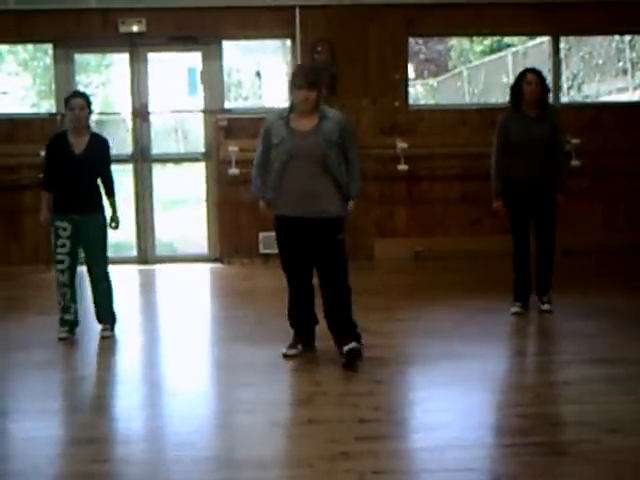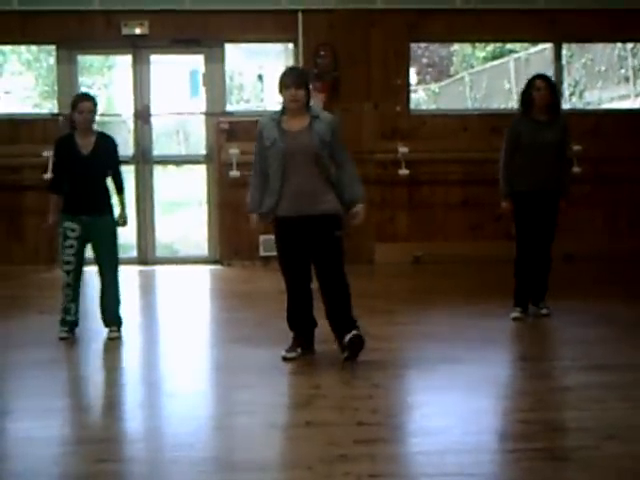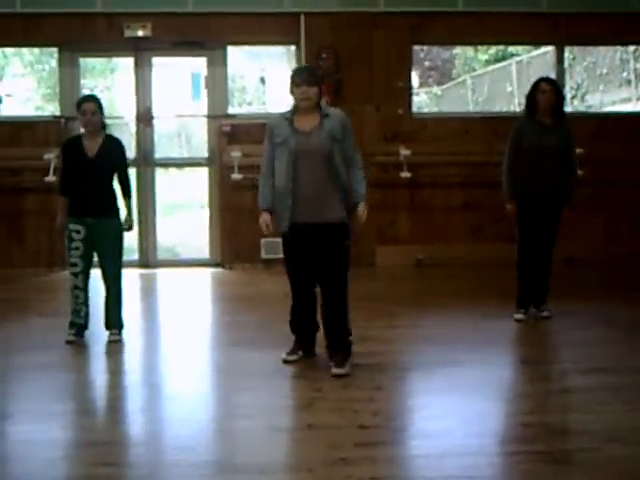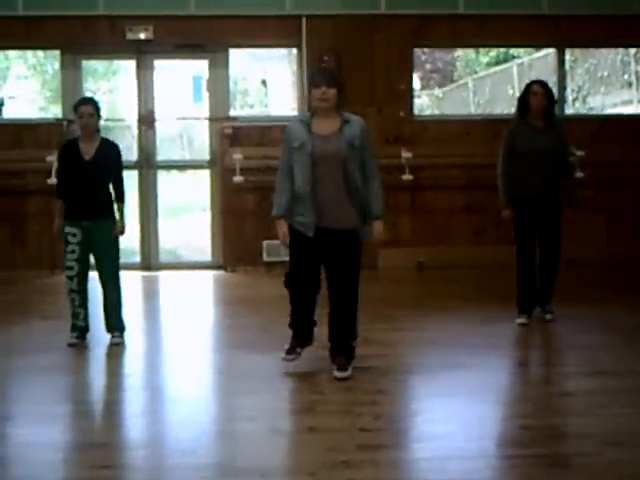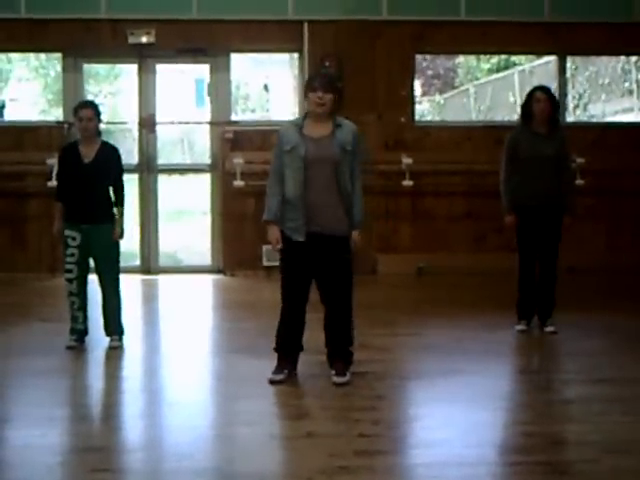
dt=0.4s
person 1, frame 1
left shoulder: (336, 122)
right shoulder: (274, 124)
left elbow: (351, 159)
right elbow: (261, 161)
left wrist: (352, 194)
right wrist: (260, 195)
left hip: (327, 213)
right hip: (288, 213)
left knee: (334, 277)
right knee: (297, 278)
left ankle: (347, 338)
right ankle: (302, 334)
person 1, frame 2
left shoulder: (326, 122)
right shoulder: (267, 127)
left elbow: (343, 163)
right elbow: (260, 171)
left wrist: (356, 199)
right wrist: (255, 208)
left hip: (324, 210)
right hip: (286, 215)
left knee: (332, 273)
right knee: (295, 279)
left ankle: (347, 331)
right ankle: (302, 337)
person 1, frame 3
left shoulder: (337, 120)
right shoulder: (277, 126)
left elbow: (353, 164)
right elbow: (268, 170)
left wrist: (360, 199)
right wrist: (265, 208)
left hip: (332, 218)
right hip: (294, 219)
left knee: (334, 285)
right knee: (300, 284)
left ankle: (339, 349)
right ankle: (303, 340)
person 1, frame 4
left shoulder: (356, 127)
right shoulder: (295, 130)
left elbow: (370, 174)
right elbow: (285, 175)
left wrist: (375, 215)
right wrist: (280, 215)
left hip: (345, 224)
right hip: (305, 222)
left knee: (344, 291)
right knee: (300, 285)
left ankle: (342, 353)
right ankle: (300, 334)
person 1, frame 5
left shoulder: (349, 133)
right shoulder: (288, 133)
left elbow: (355, 181)
right elbow: (276, 180)
left wrist: (357, 224)
right wrist: (272, 220)
left hip: (336, 230)
right hip: (296, 229)
left knee: (338, 298)
right knee: (293, 298)
left ankle: (340, 360)
right ankle: (286, 359)
person 2, frame 1
left shoulder: (100, 143)
right shoulder: (56, 142)
left elbow: (106, 177)
right elbow: (48, 179)
left wrist: (114, 210)
right wrist: (45, 209)
left hip: (93, 213)
right hip: (63, 214)
left knee: (98, 268)
right knee: (64, 270)
left ankle: (107, 320)
right ankle: (67, 322)
person 2, frame 2
left shoulder: (107, 142)
right shoulder: (63, 144)
left elbow: (116, 176)
right elbow: (57, 181)
left wrist: (123, 208)
right wrist: (53, 212)
left hip: (102, 213)
right hip: (72, 215)
left knee: (108, 269)
right knee: (70, 270)
left ankle: (113, 322)
right ankle: (68, 322)
person 2, frame 3
left shoulder: (114, 145)
right shoulder: (70, 146)
left elbow: (124, 180)
right elbow: (65, 183)
left wrist: (129, 213)
right wrist: (61, 213)
left hip: (107, 216)
right hip: (77, 218)
left knee: (111, 273)
right knee: (77, 273)
left ankle: (114, 326)
right ankle: (77, 325)
person 2, frame 4
left shoulder: (110, 148)
right shoulder: (67, 149)
left elbow: (118, 185)
right elbow: (62, 186)
left wrist: (121, 218)
right wrist: (59, 217)
left hip: (103, 220)
right hip: (74, 221)
left knee: (109, 276)
right knee: (74, 276)
left ankle: (116, 328)
right ankle: (78, 328)
person 2, frame 5
left shoulder: (110, 152)
right shoulder: (67, 152)
left elbow: (118, 189)
right elbow: (61, 189)
left wrist: (119, 222)
right wrist: (58, 220)
left hip: (103, 224)
right hip: (74, 224)
left knee: (109, 279)
right knee: (74, 280)
left ankle: (115, 332)
right ankle: (78, 331)
person 3, frame 1
left shoulder: (550, 117)
right shoulder: (508, 119)
left elbow: (559, 154)
right elbow: (498, 157)
left wrist: (560, 187)
right wrist: (498, 193)
left hip: (545, 189)
right hip: (516, 190)
left knee: (546, 241)
right knee: (520, 244)
left ankle: (543, 292)
right ankle: (520, 297)
person 3, frame 2
left shoulder: (559, 124)
right shoulder: (519, 123)
left elbow: (565, 160)
right elbow: (506, 160)
left wrist: (563, 193)
right wrist: (506, 194)
left hip: (549, 194)
right hip: (523, 194)
left knee: (544, 247)
right knee: (524, 247)
left ankle: (539, 297)
right ankle: (520, 302)
person 3, frame 3
left shoulder: (563, 128)
right shoulder: (523, 126)
left elbow: (570, 164)
right elbow: (510, 163)
left wrist: (568, 196)
right wrist: (510, 197)
left hip: (552, 197)
right hip: (527, 196)
left knee: (545, 249)
right knee: (527, 249)
left ankle: (540, 300)
right ankle: (523, 303)
person 3, frame 4
left shoulder: (556, 130)
right shoulder: (515, 130)
left elbow: (564, 166)
right elbow: (504, 168)
left wrist: (564, 197)
right wrist: (506, 203)
left hip: (549, 200)
right hip: (522, 200)
left knee: (551, 251)
right knee: (525, 254)
left ankle: (545, 301)
right ankle: (525, 307)
person 3, frame 5
left shoulder: (558, 138)
right shoulder: (517, 136)
left elbow: (566, 174)
right elbow: (506, 174)
left wrist: (565, 207)
right wrist: (509, 209)
left hip: (552, 208)
right hip: (525, 207)
left knee: (548, 262)
right knee: (526, 261)
left ankle: (545, 315)
right ankle: (524, 315)
